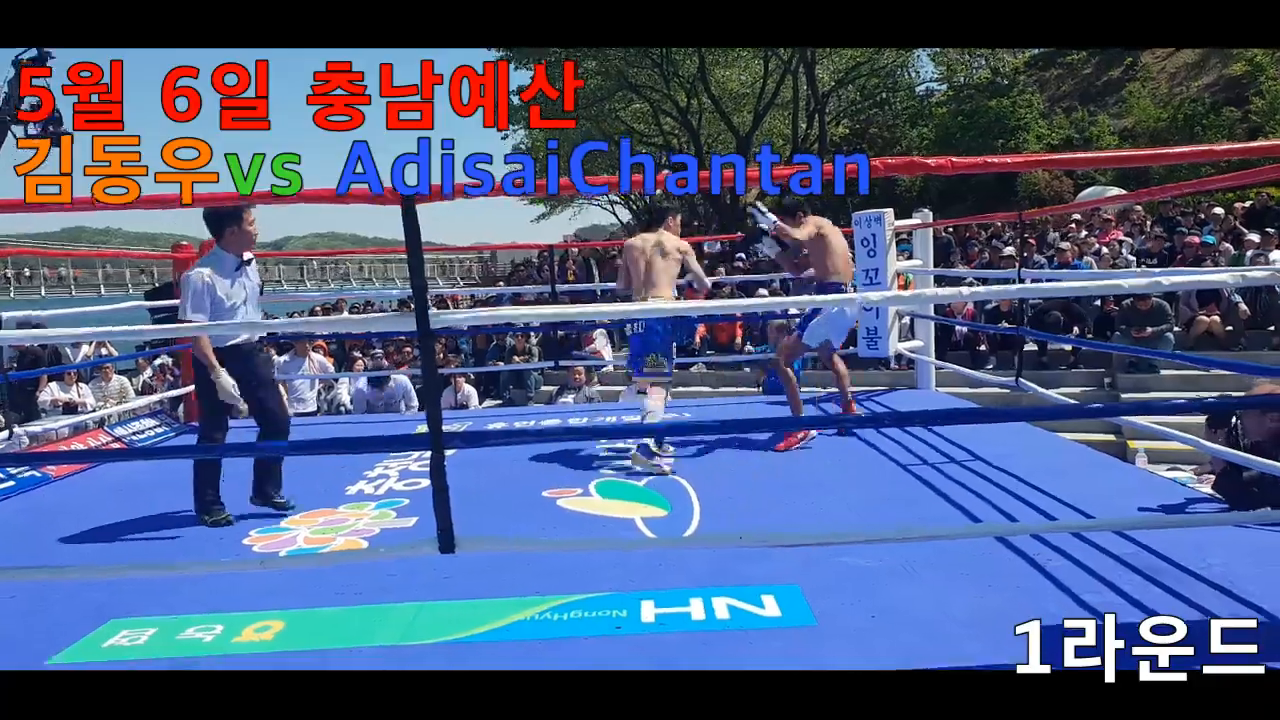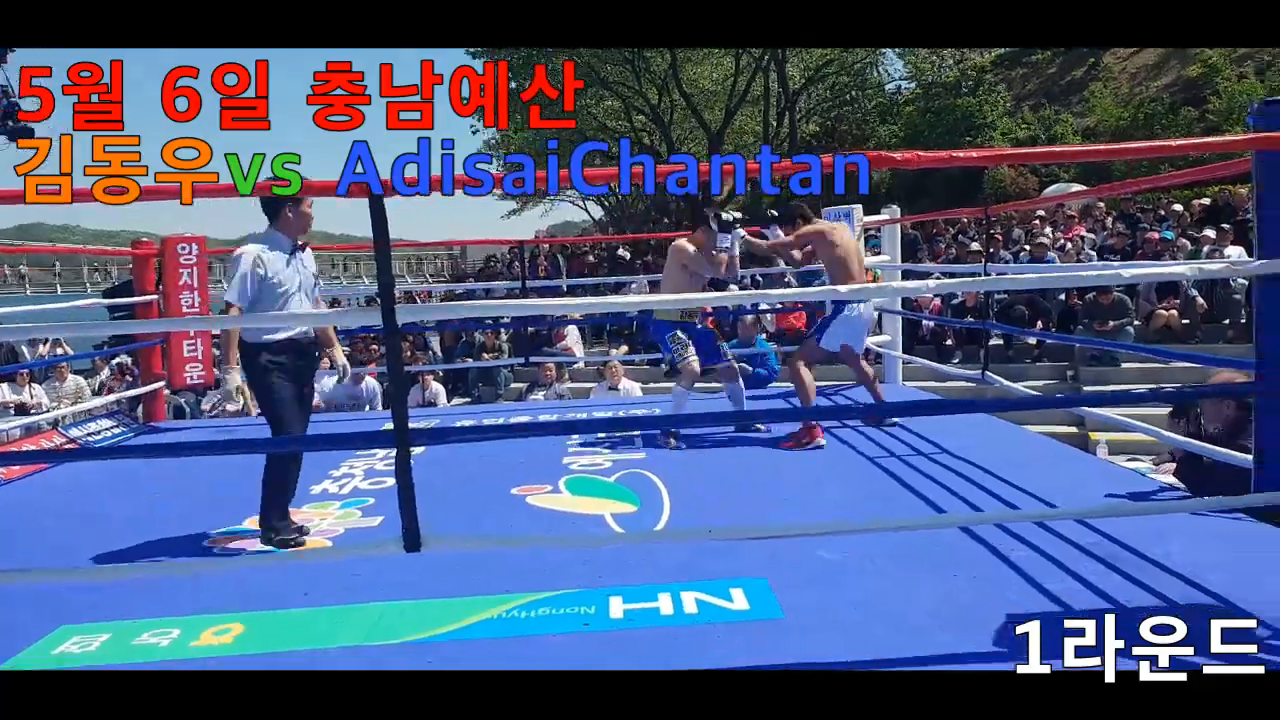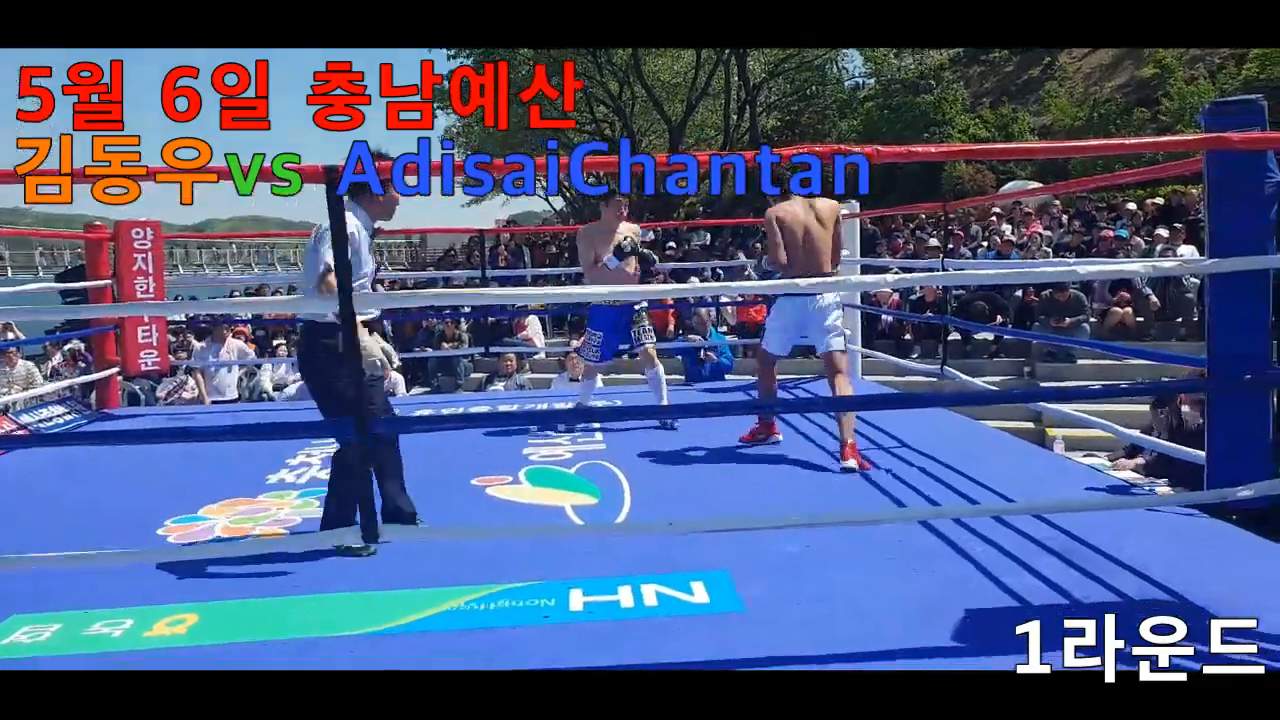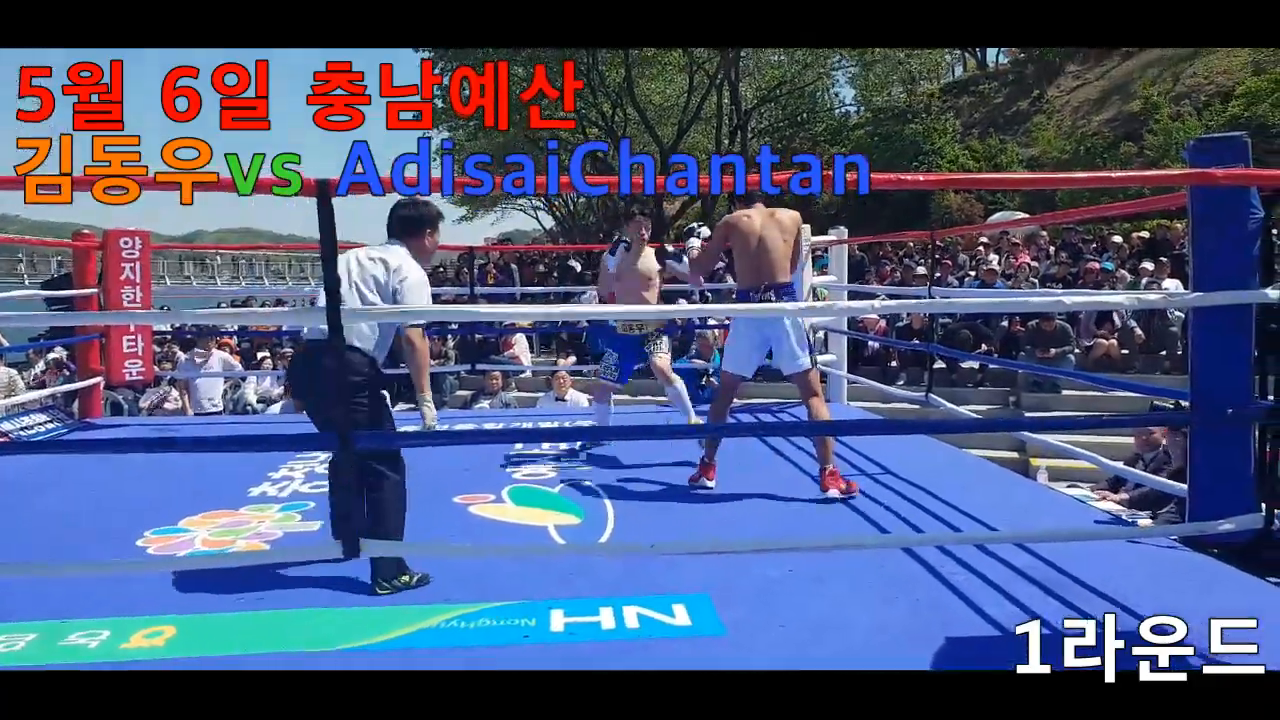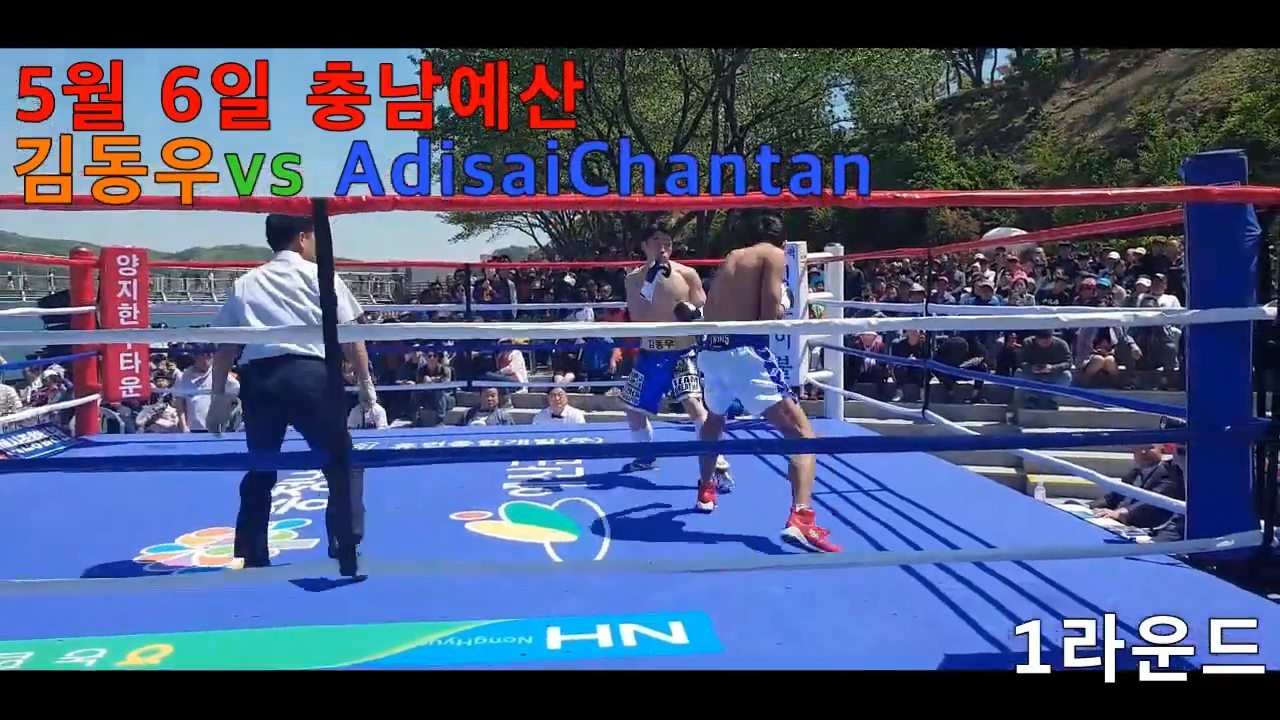
dt=0.5s
person 1, frame 1
left shoulder: (248, 262)
right shoulder: (203, 275)
right elbow: (196, 330)
right wrist: (218, 374)
left hip: (250, 353)
right hip: (215, 360)
left knee: (276, 420)
right knee: (214, 435)
left ankle: (265, 489)
right ankle: (208, 504)
person 1, frame 2
left shoulder: (304, 254)
right shoulder: (253, 255)
right elbow: (233, 312)
left wrist: (334, 349)
right wrist: (231, 366)
left hip: (303, 354)
right hip: (268, 358)
left knee: (293, 439)
right knee: (288, 438)
left ankle: (277, 516)
right ankle: (273, 522)
person 1, frame 3
left shoulder: (358, 227)
right shoulder: (345, 225)
right elbow: (329, 282)
left wrist: (361, 339)
right wrist: (361, 336)
left hip: (343, 343)
right hip: (329, 342)
left knee: (380, 425)
right knee: (361, 434)
left ankle: (398, 513)
right ankle: (339, 526)
person 1, frame 4
left shoulder: (352, 258)
right shoulder: (410, 270)
right elbow: (413, 336)
right wrist: (425, 399)
left hip: (308, 361)
right hip: (349, 368)
left knee: (349, 452)
right knee: (385, 468)
left ankle: (348, 536)
right ankle: (389, 572)
person 1, frame 5
left shoulder: (245, 283)
right shoulder: (319, 276)
left elbow: (225, 346)
left wrist: (218, 399)
right wrist: (366, 382)
left hip: (261, 379)
right hip: (310, 375)
left knee: (261, 470)
right knee: (342, 466)
left ankle: (252, 555)
right ankle: (345, 551)
person 2, frame 1
left shoulder: (815, 222)
right shoulder: (825, 230)
left elbow: (796, 237)
right elbow: (797, 267)
left wrist: (768, 218)
right wrist: (771, 245)
right hip: (845, 302)
left knee: (782, 359)
right knee: (829, 355)
left ankle: (802, 429)
right ankle: (850, 409)
person 2, frame 2
left shoulder: (817, 230)
right shoulder: (835, 229)
left elbow: (768, 249)
right elbow: (798, 259)
right wrist: (776, 235)
left hip: (847, 306)
right hip: (863, 305)
left knee: (798, 361)
right knee: (853, 359)
left ankle: (812, 429)
person 2, frame 3
left shoulder: (775, 213)
right shoulder: (830, 207)
left elbow: (777, 261)
left wrist: (764, 266)
left hip: (789, 298)
right hip: (825, 296)
left knee: (766, 363)
right knee: (838, 374)
left ankle: (767, 427)
right ankle: (848, 448)
person 2, frame 4
left shoulder: (731, 222)
right shoulder: (792, 218)
left elbow: (698, 270)
right hip: (784, 306)
left knee: (724, 392)
right knee: (812, 393)
left ankle: (707, 468)
right ankle: (830, 475)
person 2, frame 5
left shoulder: (728, 260)
right shoulder: (773, 255)
right elbow: (771, 315)
right wrist: (782, 304)
left hip: (710, 352)
right hip: (745, 351)
left knee: (715, 421)
right knee: (802, 432)
left ankle: (706, 490)
right ankle: (800, 518)
person 3, frame 1
left shoulder: (630, 245)
right shoulder: (677, 244)
left elbow: (622, 289)
right elbow: (703, 285)
left hip: (637, 319)
right hip: (658, 316)
left knee: (654, 381)
right knee: (658, 383)
left ankle: (654, 440)
right ankle: (644, 447)
person 3, frame 2
left shoulder: (702, 252)
right shoulder: (681, 248)
left elbow: (731, 275)
right elbow: (716, 271)
left wrist: (734, 239)
right wrist: (724, 238)
left hip: (693, 321)
right hip: (669, 322)
left knee: (730, 368)
right knee: (692, 370)
right ankle: (668, 429)
person 3, frame 3
left shoulder: (633, 231)
right shoulder: (587, 234)
right elbow: (588, 275)
left wrist: (647, 265)
right wrist: (612, 258)
left hip: (633, 303)
right hip: (603, 306)
left knee: (648, 354)
right knee: (593, 364)
left ankle: (663, 409)
right ankle: (582, 408)
person 3, frame 4
left shoulder: (658, 256)
right shoulder: (612, 255)
right elbow: (604, 292)
left wrist: (678, 261)
right wrist: (614, 257)
left hip: (653, 330)
right hip: (622, 333)
left knee: (662, 369)
right knee: (602, 388)
left ankle: (693, 422)
person 3, frame 5
left shoulder: (687, 274)
right shoulder: (634, 278)
right elbow: (636, 316)
left wrist: (693, 314)
right wrist: (650, 281)
left hip: (682, 351)
right hip: (650, 352)
left knee: (692, 404)
right knee: (634, 410)
left ankle: (719, 466)
right ankle: (646, 457)
